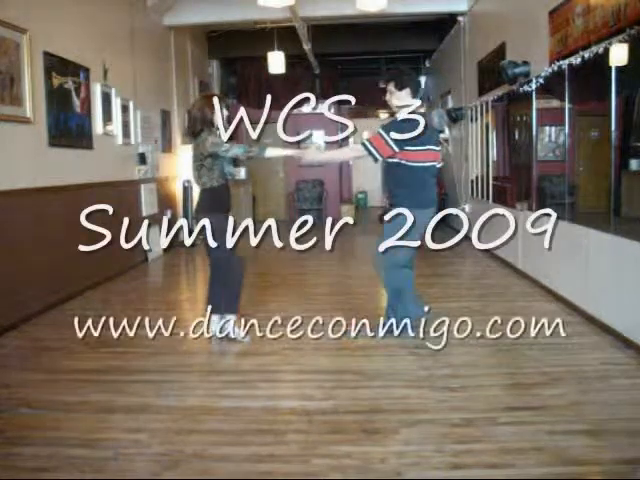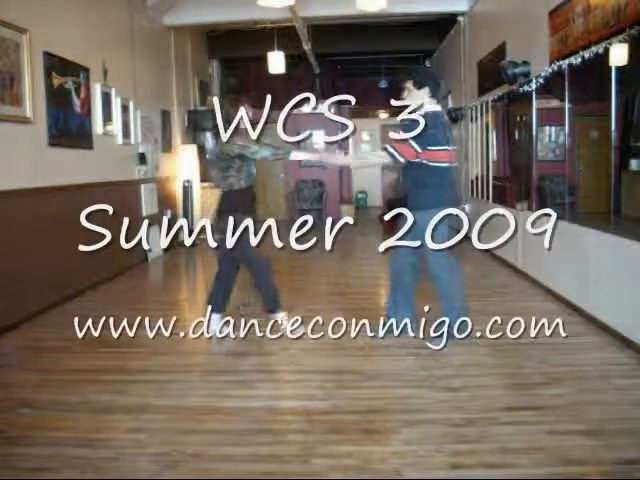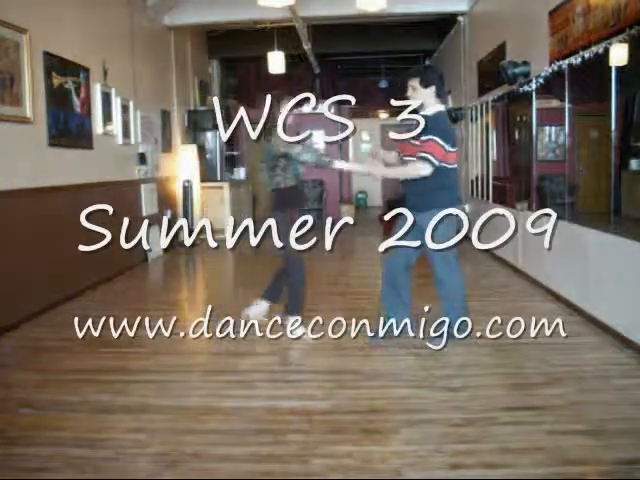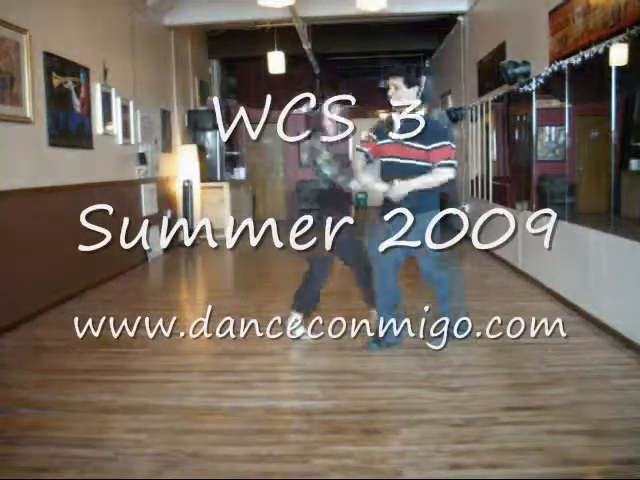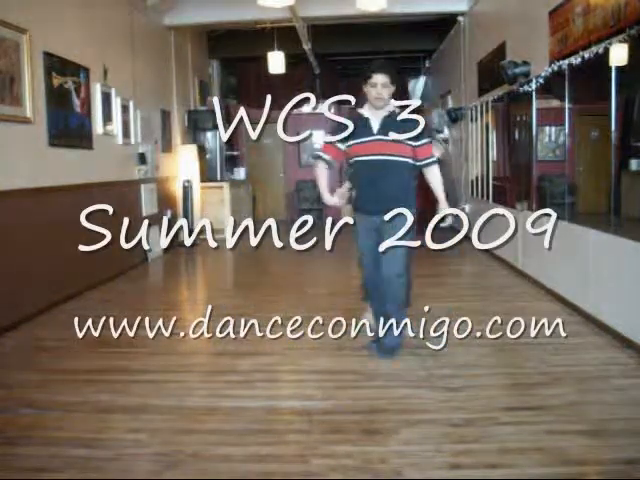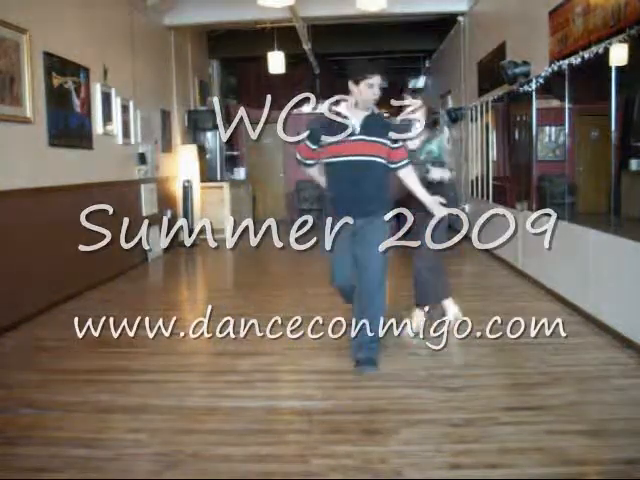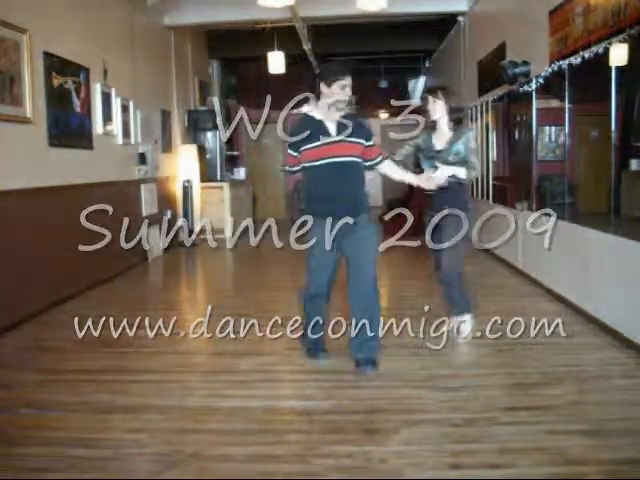
dt=0.3s
person 1, frame 1
left shoulder: (402, 126)
right shoulder: (427, 124)
left elbow: (359, 151)
left wrist: (318, 156)
left hip: (408, 207)
right hip: (421, 204)
left knee: (389, 262)
right knee: (399, 262)
left ankle: (413, 317)
right ankle: (401, 317)
person 1, frame 2
left shoulder: (425, 124)
right shoulder: (434, 121)
left elbow: (388, 156)
left wrist: (347, 160)
right wrist: (398, 173)
left hip: (433, 208)
right hip: (418, 207)
left knee: (440, 264)
right knee: (401, 261)
left ankle: (456, 324)
right ankle: (400, 318)
person 1, frame 3
left shoulder: (437, 125)
right shoulder: (422, 122)
left elbow: (423, 168)
right elbow: (406, 157)
left wrist: (383, 171)
right wrist: (385, 157)
left hip: (437, 210)
right hip: (414, 208)
left knee: (444, 266)
right knee: (395, 261)
left ankle: (456, 326)
right ankle: (395, 321)
person 1, frame 4
left shoulder: (432, 127)
right shoulder: (383, 127)
left elbow: (447, 171)
right elbow: (364, 155)
left wrist: (408, 185)
right wrist: (365, 179)
left hip: (421, 213)
right hip: (389, 213)
left knee: (434, 268)
right knee: (382, 268)
left ankle: (453, 323)
right ankle: (389, 329)
person 1, frame 5
left shoulder: (410, 124)
right shoulder: (350, 126)
left elbow: (430, 164)
right elbow: (323, 160)
left wrist: (442, 201)
right wrist: (327, 194)
left hip: (399, 213)
right hip: (365, 214)
left knee: (392, 273)
right knee: (372, 276)
left ankle: (394, 330)
right ankle: (385, 330)
person 1, frame 6
left shoulder: (385, 127)
right shoulder: (323, 125)
left elbow: (403, 168)
right elbow: (306, 161)
left wrist: (428, 200)
left hip: (375, 217)
right hip: (339, 218)
left knee: (371, 281)
right knee: (343, 281)
left ankle: (365, 349)
right ankle: (368, 318)
person 1, frame 7
left shoulder: (358, 127)
right shoulder: (301, 128)
left elbow: (379, 163)
right elbow: (293, 170)
left wrist: (417, 180)
right wrist: (322, 182)
left hip: (358, 217)
right hip: (320, 219)
left knee: (364, 281)
right knee: (317, 283)
left ankle: (365, 350)
right ankle: (313, 339)
person 2, frame 1
left shoulder: (207, 138)
right shoulder: (209, 139)
right elbow: (245, 151)
right wrist: (289, 152)
left hip: (214, 209)
right hip: (213, 210)
left knee: (221, 265)
right knee: (232, 264)
left ankle: (218, 320)
right ankle: (227, 320)
person 2, frame 2
left shoulder: (225, 142)
right shoulder: (235, 142)
right elbow: (271, 152)
left hip: (230, 211)
right hip: (238, 212)
left knee: (228, 266)
right knee: (260, 265)
left ankle: (215, 322)
right ankle: (278, 317)
person 2, frame 3
left shoulder: (275, 138)
right shoulder: (279, 140)
right elbow: (312, 157)
left hip: (286, 207)
right hip: (286, 209)
left knee: (290, 263)
right knee: (295, 265)
left ankle: (261, 306)
right ankle: (292, 320)
person 2, frame 4
left shoulder: (342, 140)
right shoulder: (317, 142)
right elbow: (333, 173)
right wrist: (358, 184)
left hip: (339, 209)
right hip: (326, 210)
left knee: (358, 261)
right knee: (322, 266)
left ankle: (372, 310)
right ankle: (296, 318)
person 2, frame 5
left shoulder: (399, 136)
right shoulder: (360, 140)
left elbow: (414, 165)
right elbow: (350, 173)
left wrist: (432, 156)
left hip: (398, 205)
right hip: (371, 209)
left knee: (399, 261)
right knee: (372, 261)
left ankle: (398, 312)
right ankle: (373, 307)
person 2, frame 6
left shoulder: (439, 135)
left elbow: (449, 172)
left wrist: (439, 172)
right hip: (415, 204)
left knee: (422, 259)
right knee: (429, 260)
left ankle: (419, 316)
right ankle: (450, 307)
person 2, frame 7
left shoulder: (464, 134)
right shoulder: (424, 137)
left elbow: (474, 171)
right elbow: (397, 159)
left wrist: (450, 170)
left hip: (456, 207)
right hip: (434, 207)
left knee: (449, 267)
right knee: (443, 266)
left ankle: (466, 317)
right ankle: (458, 314)
